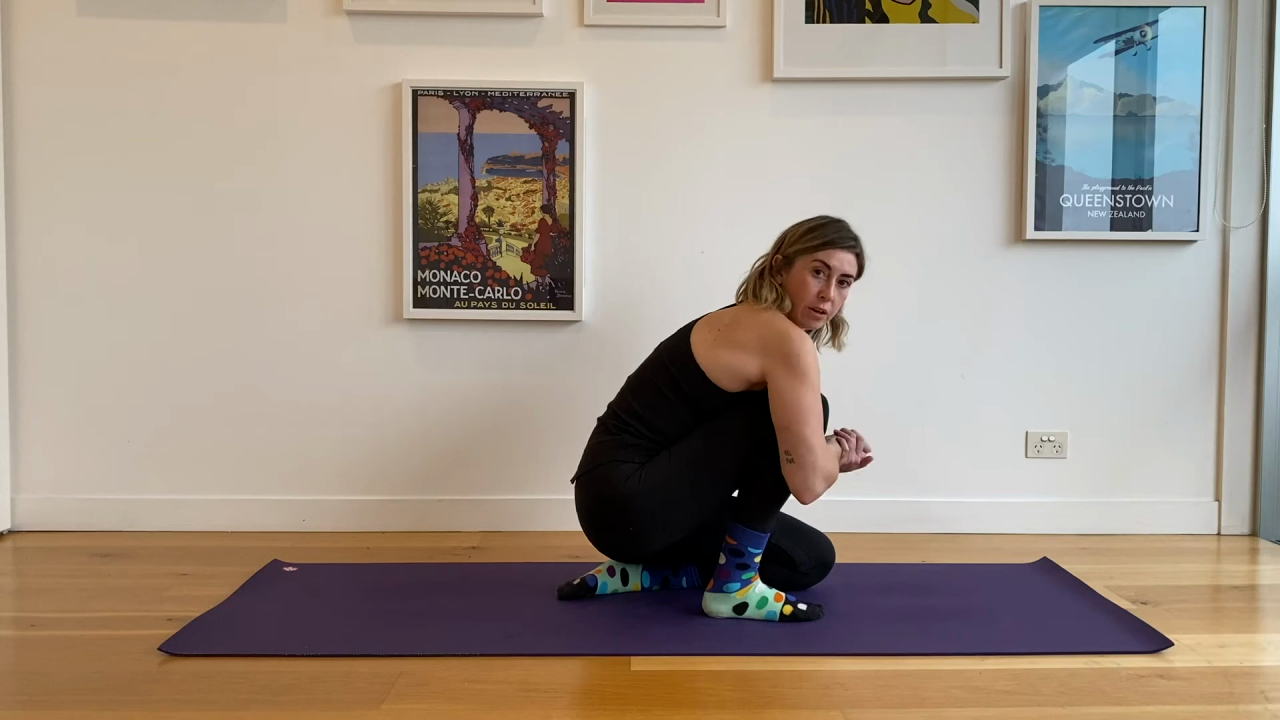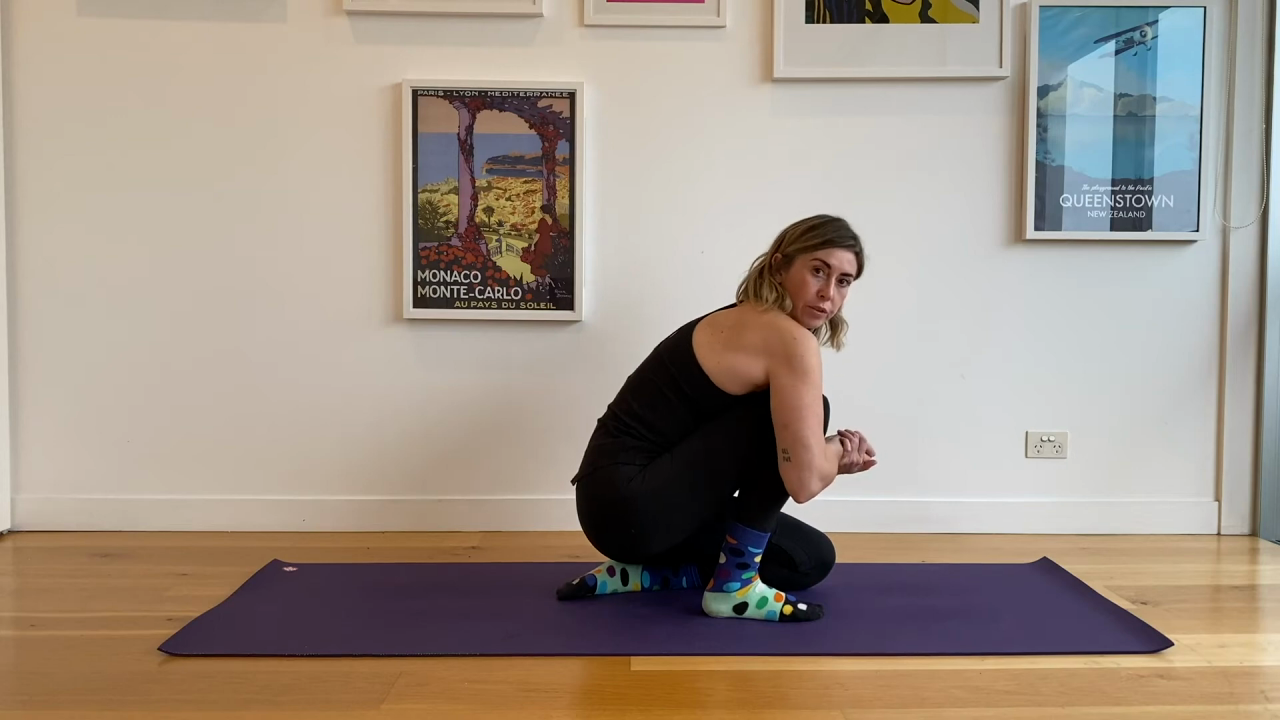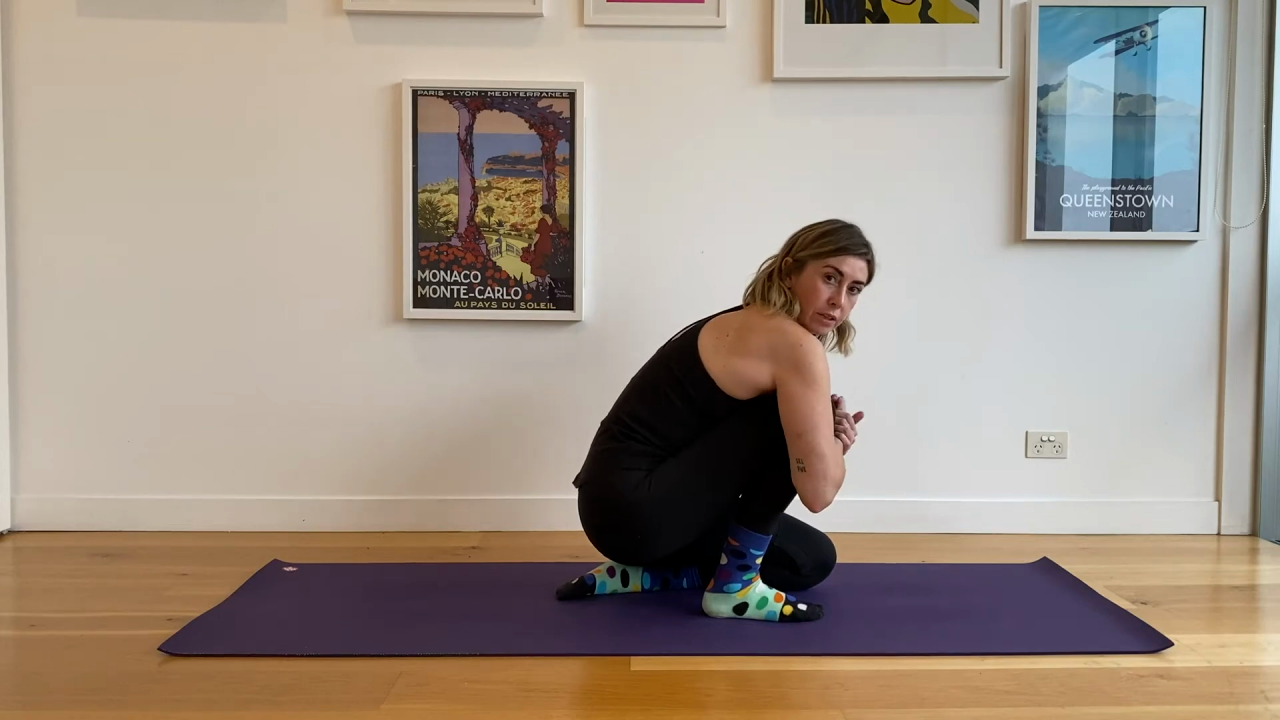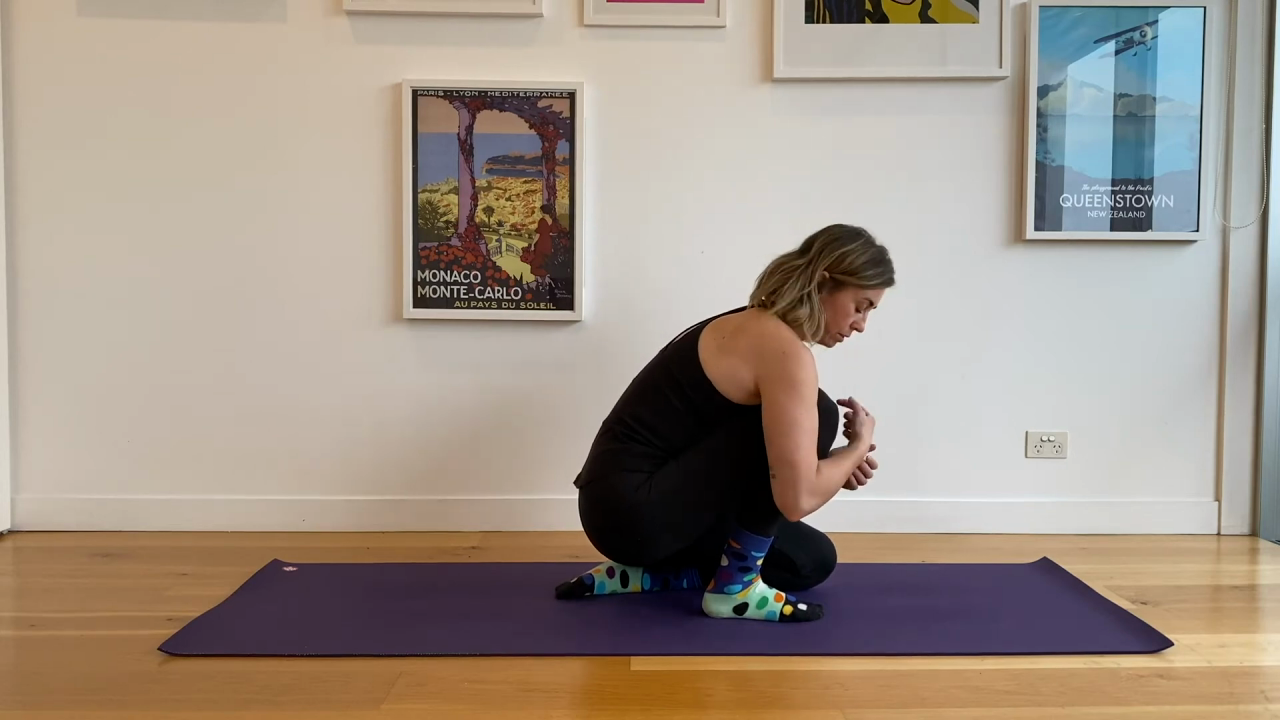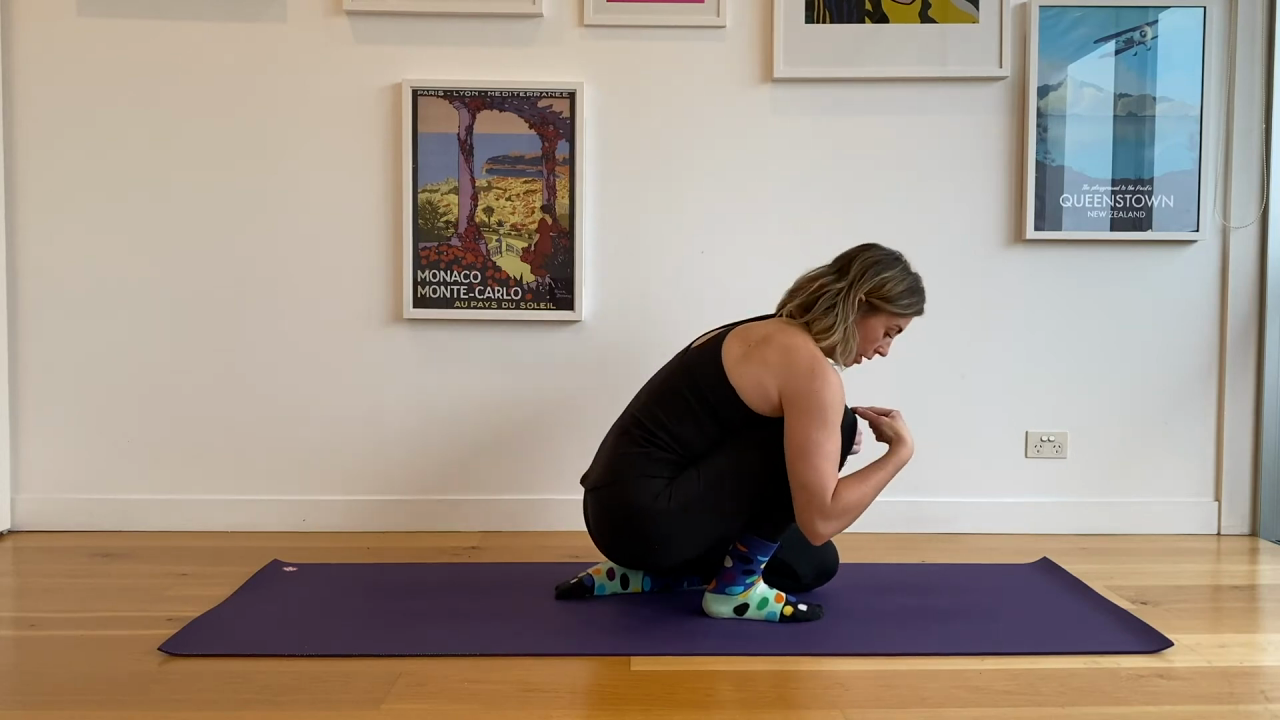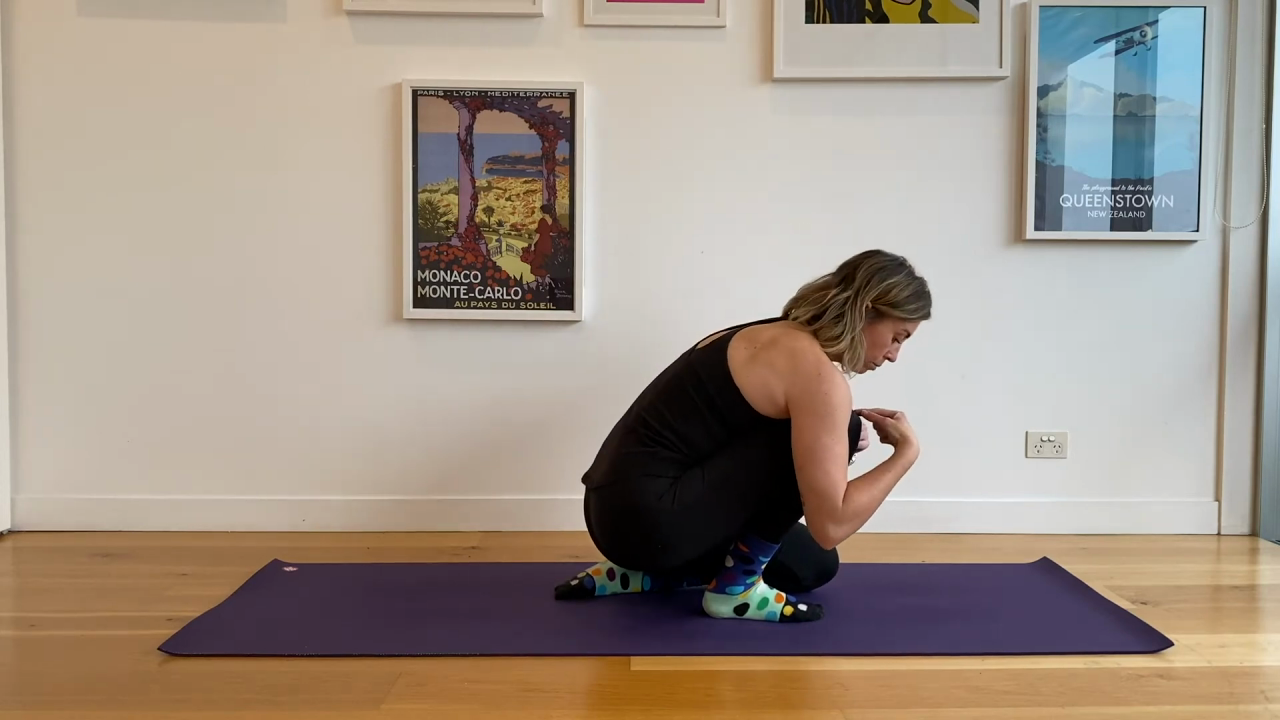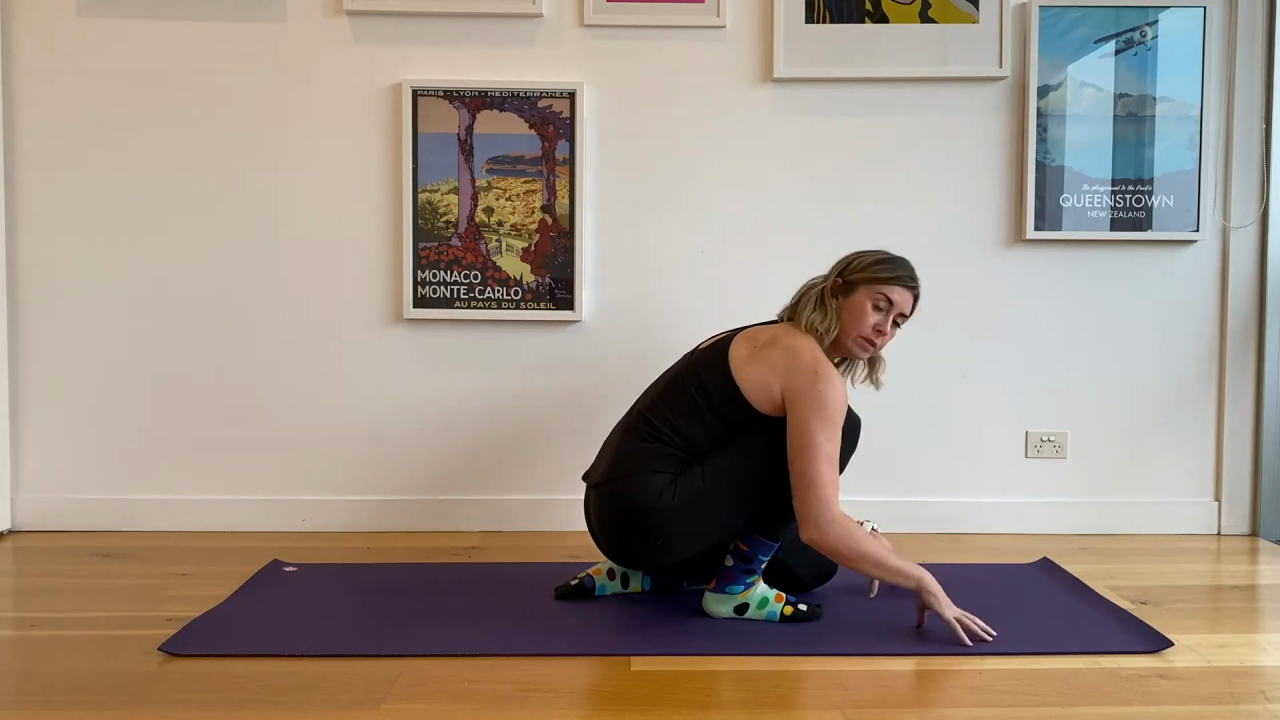
dt=0.7s
person 1, frame 1
left shoulder: (751, 324)
right shoulder: (786, 340)
right elbow: (808, 482)
left wrist: (831, 454)
right wrist: (836, 451)
left hip: (640, 497)
right hip: (627, 502)
left knee: (811, 559)
right knee: (789, 417)
left ankle: (638, 575)
right ankle: (734, 586)
person 1, frame 2
left shoulder: (750, 324)
right shoulder: (791, 340)
right elbow: (804, 481)
left wrist: (833, 455)
right wrist: (837, 449)
left hip: (637, 497)
right hip: (629, 503)
left knee: (811, 559)
right knee: (793, 415)
left ankle: (638, 575)
right ankle: (734, 585)
person 1, frame 3
left shoulder: (752, 326)
right shoulder: (796, 345)
right elbow: (818, 490)
left wrist: (830, 440)
right wrist: (838, 442)
left hip: (637, 499)
right hip: (632, 507)
left knee: (812, 559)
right knee: (792, 420)
left ankle: (637, 576)
right ankle: (735, 586)
person 1, frame 4
left shoulder: (755, 328)
right shoulder: (784, 350)
right elbow: (797, 498)
left wrist: (841, 463)
right wrist: (859, 445)
left hip: (633, 500)
right hip: (633, 509)
left knee: (812, 560)
right knee: (814, 413)
left ankle: (638, 576)
right ankle: (735, 585)
person 1, frame 5
left shoulder: (769, 334)
right shoulder: (811, 368)
right elbow: (819, 520)
left wrist: (827, 442)
right wrist: (901, 450)
right hip: (645, 517)
left knee: (814, 564)
right knee: (837, 429)
left ankle: (638, 576)
right ankle: (736, 587)
person 1, frame 6
left shoulder: (774, 339)
right shoulder: (817, 374)
right elbow: (830, 524)
left wrist: (834, 446)
right wrist: (906, 451)
right hip: (647, 516)
left knee: (813, 566)
right knee: (843, 431)
left ankle: (641, 574)
right ankle: (735, 585)
person 1, frame 7
left shoulder: (778, 343)
right shoulder: (813, 369)
left elbow: (803, 502)
right elbow: (819, 525)
left wrist: (875, 545)
right wrist: (922, 582)
left hip: (626, 504)
right hip: (646, 513)
left knee: (811, 566)
right knee: (836, 432)
left ankle: (637, 576)
right ankle: (736, 587)
